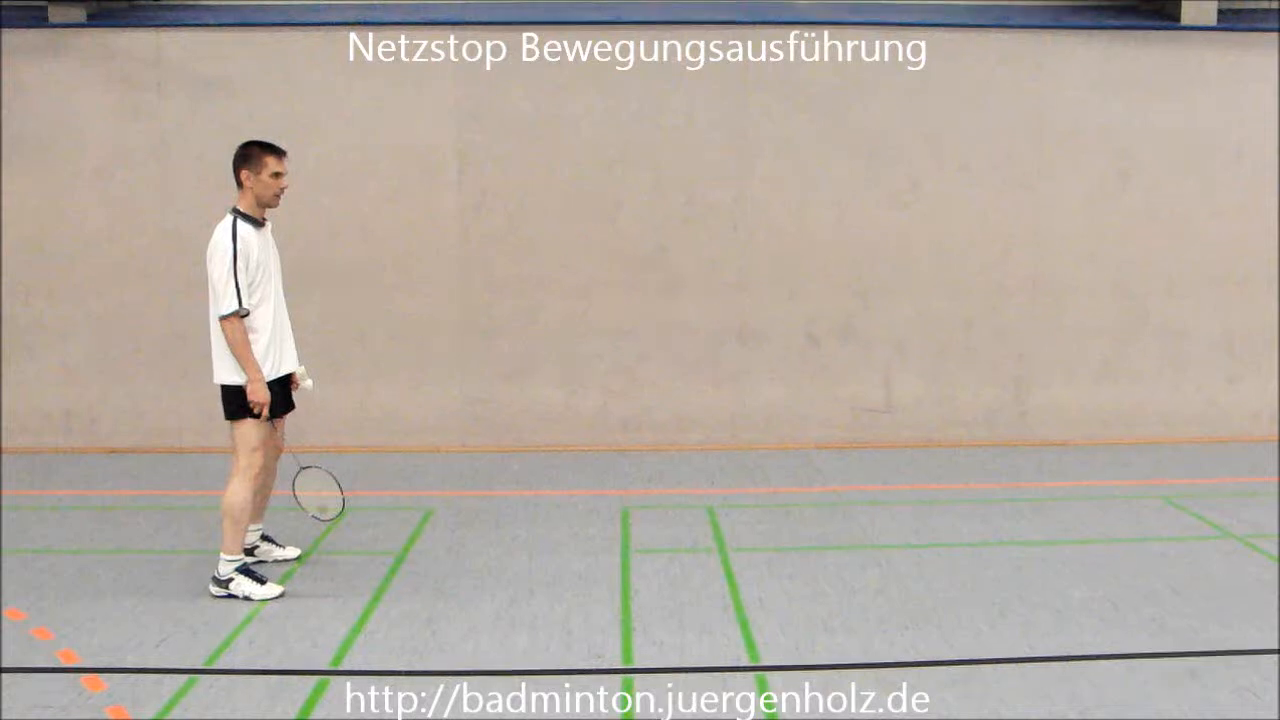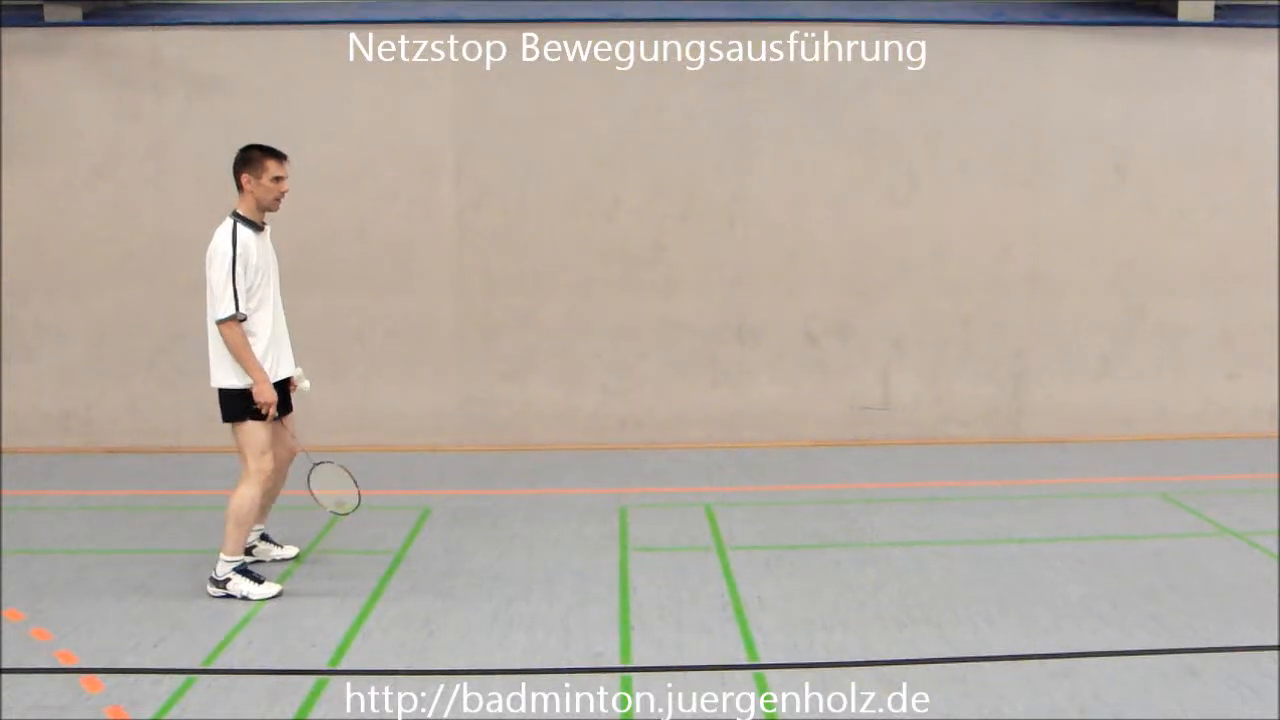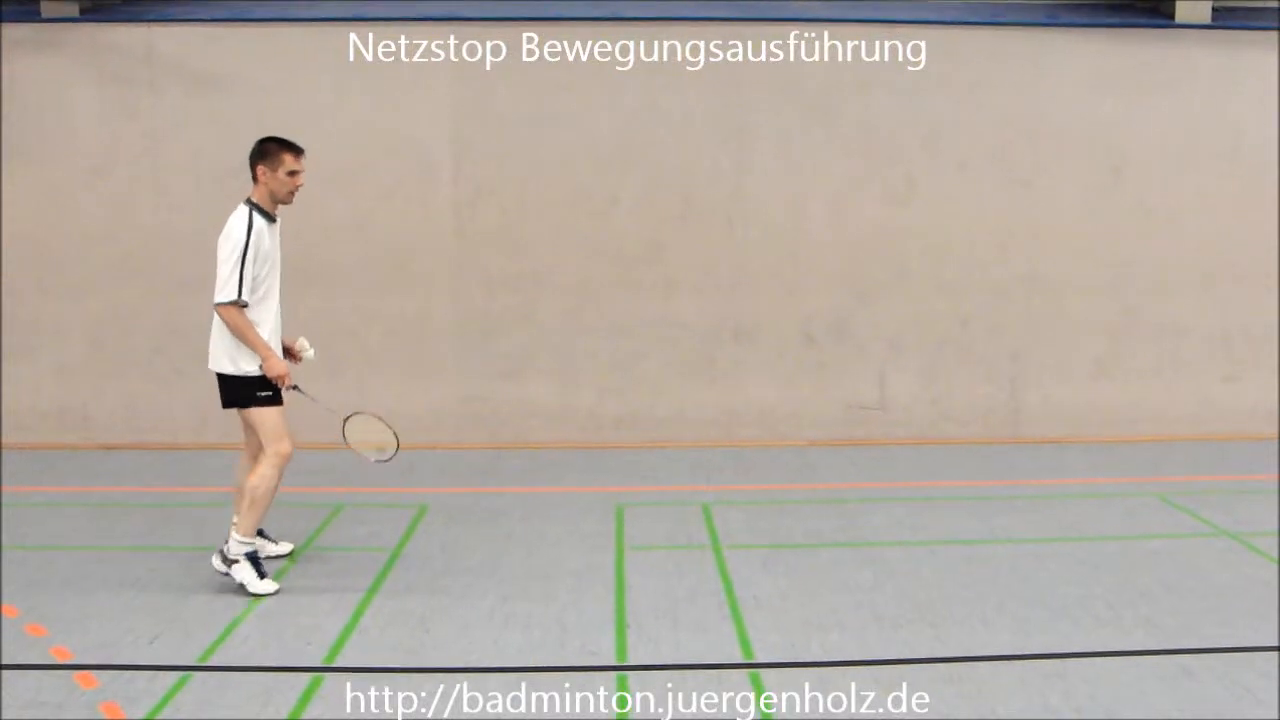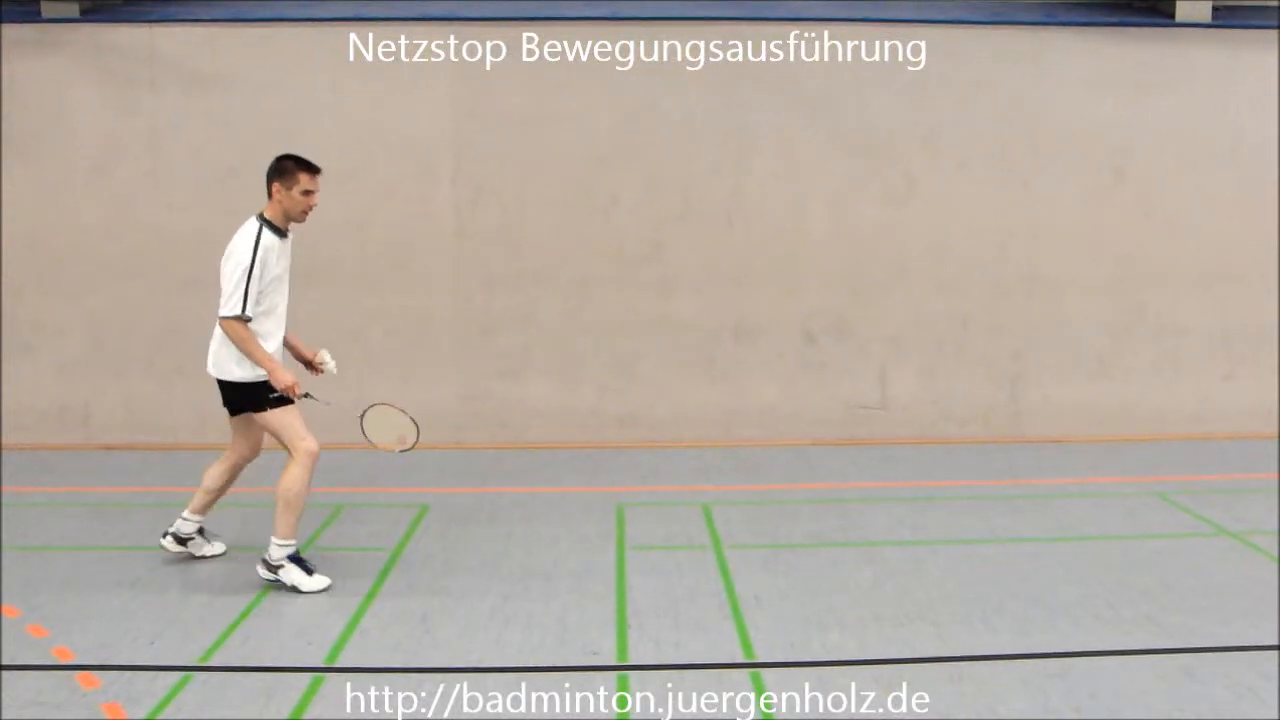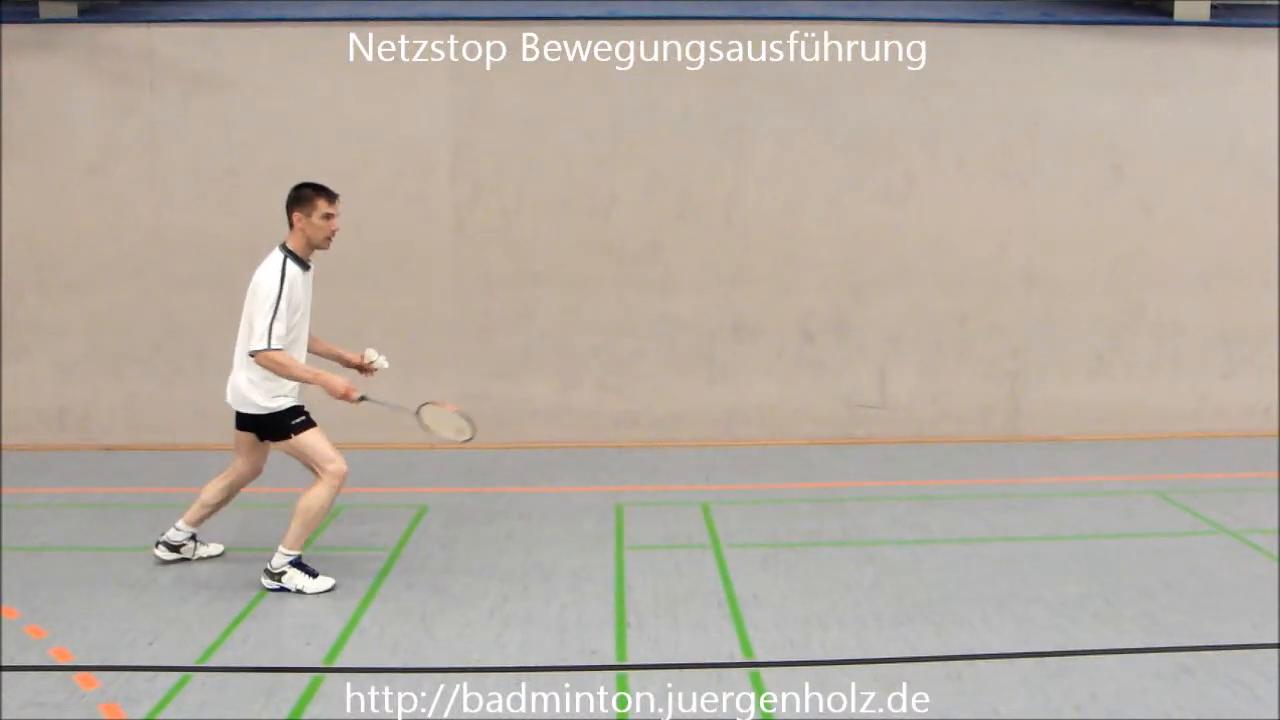
dt=0.7s
person 1, frame 1
left shoulder: (262, 230)
right shoulder: (231, 237)
right elbow: (229, 316)
left wrist: (284, 363)
right wrist: (254, 377)
left hip: (272, 370)
right hip: (248, 377)
left knee: (271, 453)
right knee: (249, 465)
left ankle: (253, 539)
right ankle: (228, 571)
person 1, frame 2
left shoulder: (260, 233)
right shoulder: (231, 240)
right elbow: (226, 321)
right wrist: (258, 379)
left hip: (270, 373)
right hip: (246, 381)
left knee: (284, 453)
right knee: (259, 468)
left ankle: (253, 537)
right ankle: (227, 571)
person 1, frame 3
left shoulder: (268, 223)
right shoulder: (244, 229)
right elbow: (226, 305)
left wrist: (278, 341)
right wrist: (267, 356)
left hip: (256, 360)
right hip: (245, 364)
left knee: (259, 448)
right knee: (278, 451)
left ankle: (247, 532)
right ankle: (235, 551)
person 1, frame 4
left shoulder: (279, 238)
right shoulder: (253, 245)
right elbow: (230, 319)
left wrist: (296, 348)
right wrist: (273, 368)
left hip: (252, 368)
right hip: (248, 371)
left knee: (243, 451)
right knee: (304, 449)
left ankle: (186, 530)
right ankle: (280, 557)
person 1, frame 5
left shoulder: (298, 268)
right shoulder: (278, 276)
right elbow: (264, 353)
left wrist: (341, 355)
right wrist: (325, 380)
left hip: (257, 395)
right hip: (268, 399)
left knee: (244, 470)
right knee: (333, 470)
left ankle: (177, 538)
right ankle: (281, 566)
